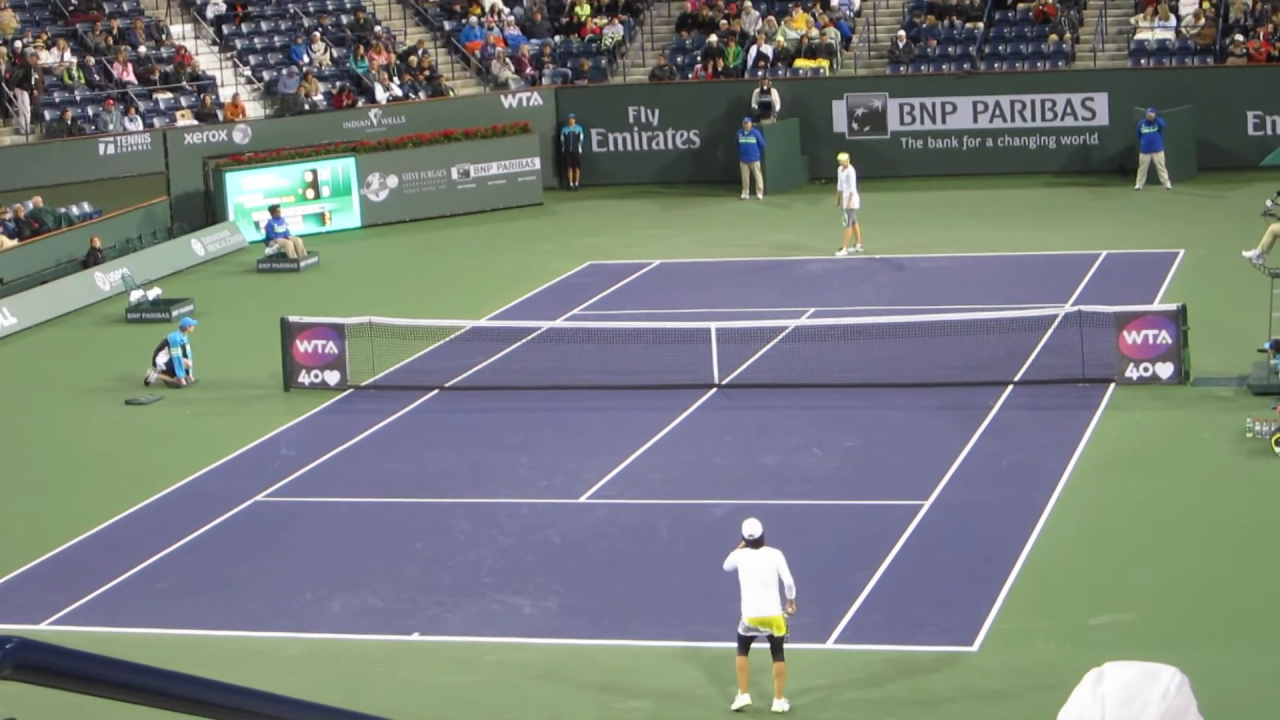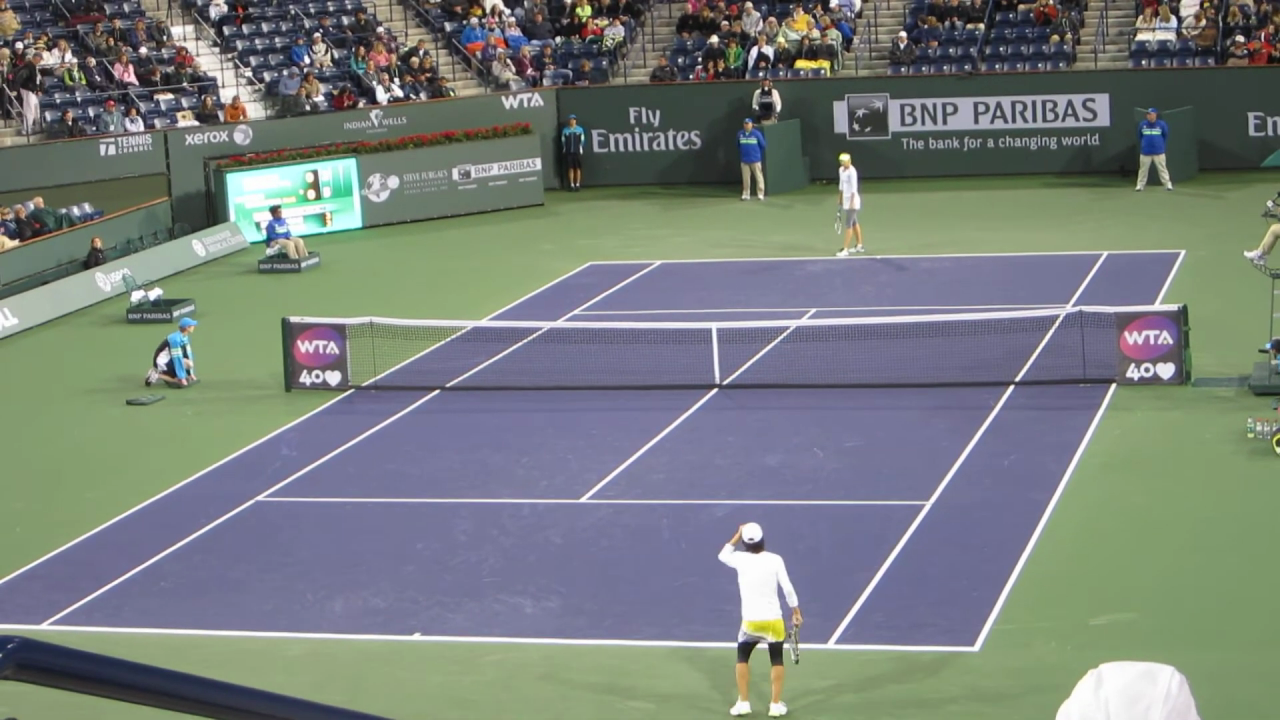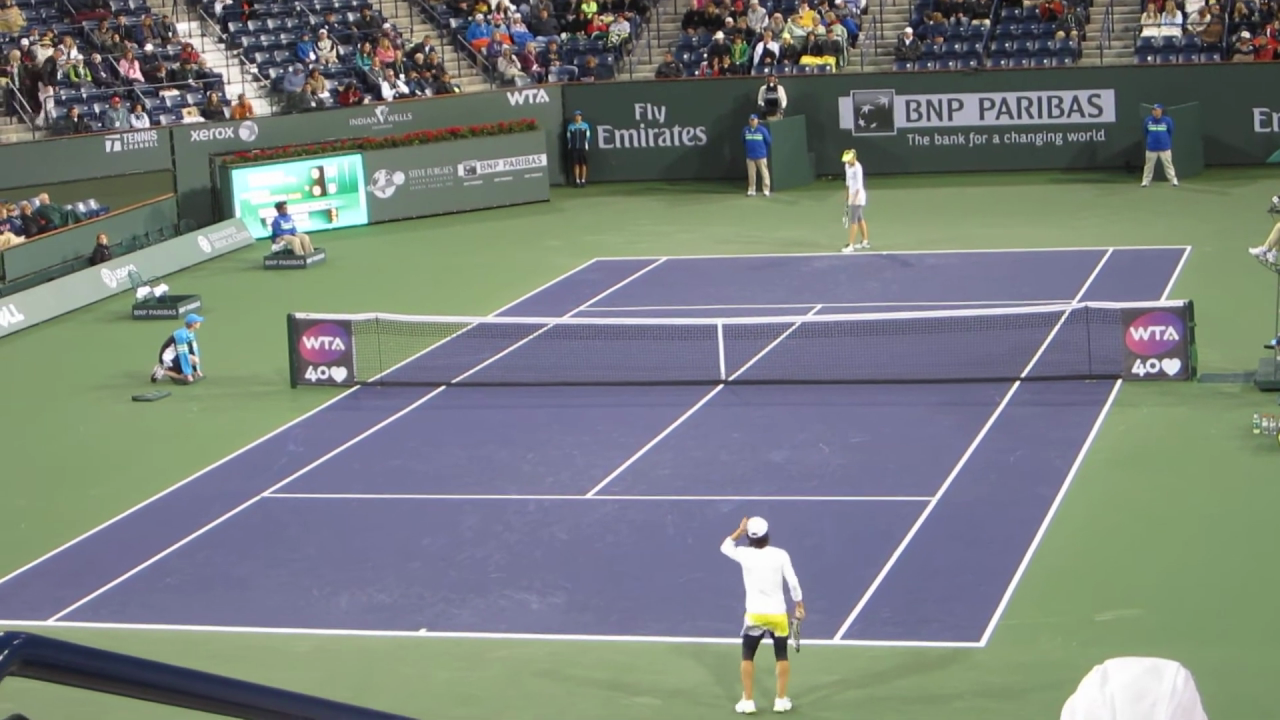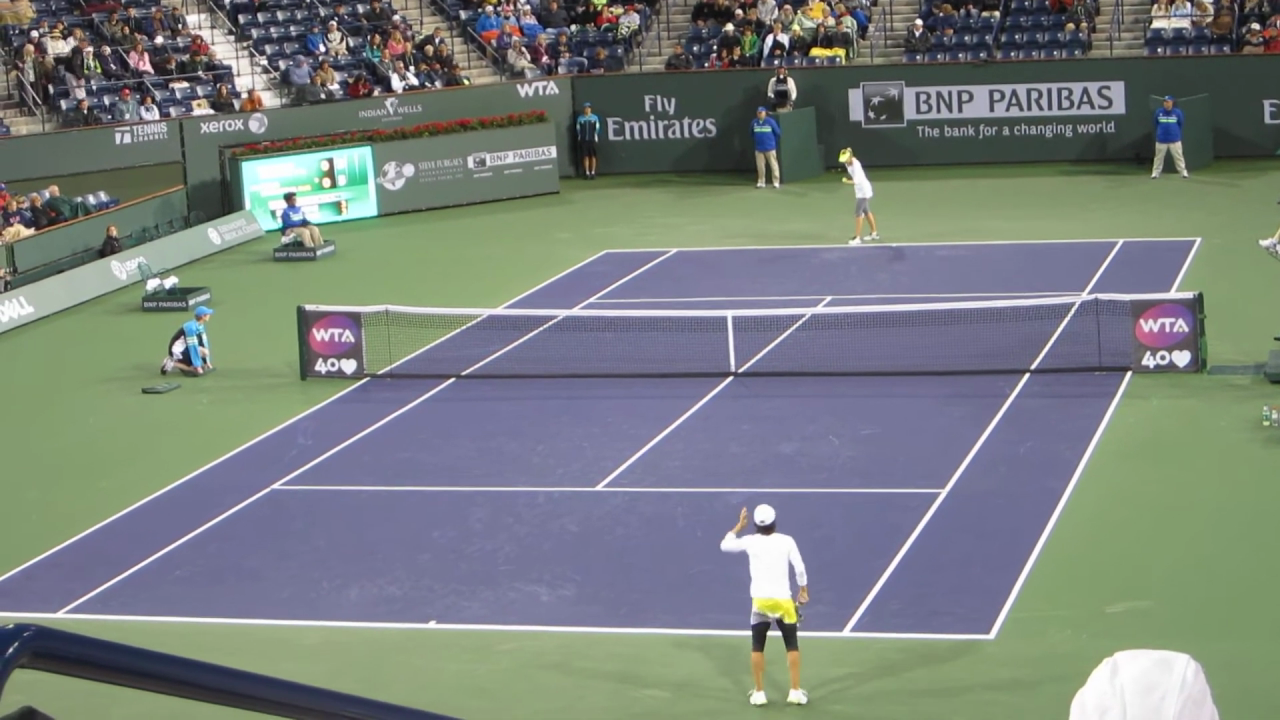
dt=0.7s
person 1, frame 1
left shoulder: (739, 555)
right shoulder: (775, 554)
left elbow: (726, 567)
right elbow: (788, 582)
left wrist: (741, 546)
right wrist: (791, 601)
left hip: (750, 616)
right hip: (773, 615)
left knee: (742, 651)
right knee: (778, 656)
left ankle: (742, 694)
right ankle: (779, 700)
person 1, frame 2
left shoulder: (740, 559)
right shoulder: (775, 560)
left elbow: (722, 555)
right elbow: (788, 589)
left wrist: (738, 536)
right wrist: (796, 612)
left hip: (751, 620)
right hip: (773, 620)
left knee: (742, 658)
right knee: (777, 659)
left ankle: (742, 702)
right ankle: (776, 704)
person 1, frame 3
left shoulder: (744, 554)
right shoulder: (780, 555)
left elbow: (725, 547)
right elbow: (793, 583)
left wrist: (739, 531)
right wrist: (799, 605)
left hip: (754, 614)
right hip: (777, 615)
left knee: (747, 655)
right knee: (781, 655)
left ankle: (747, 701)
right ankle: (781, 699)
person 1, frame 4
left shoulder: (749, 541)
right shoulder: (787, 541)
left elbow: (725, 545)
right elbow: (800, 569)
left wrist: (739, 525)
right wrist: (803, 590)
left hip: (761, 601)
right hip: (783, 601)
left knee: (758, 647)
right knee: (792, 646)
left ankle: (759, 692)
right ankle: (795, 691)
